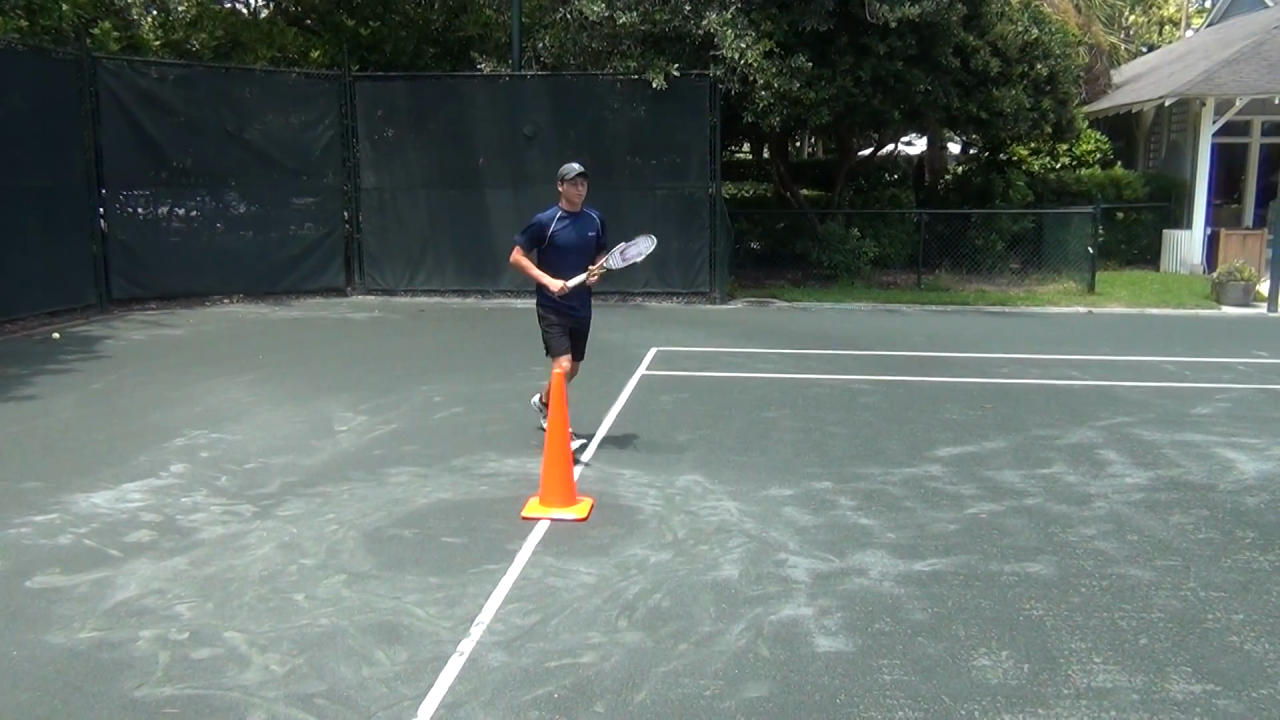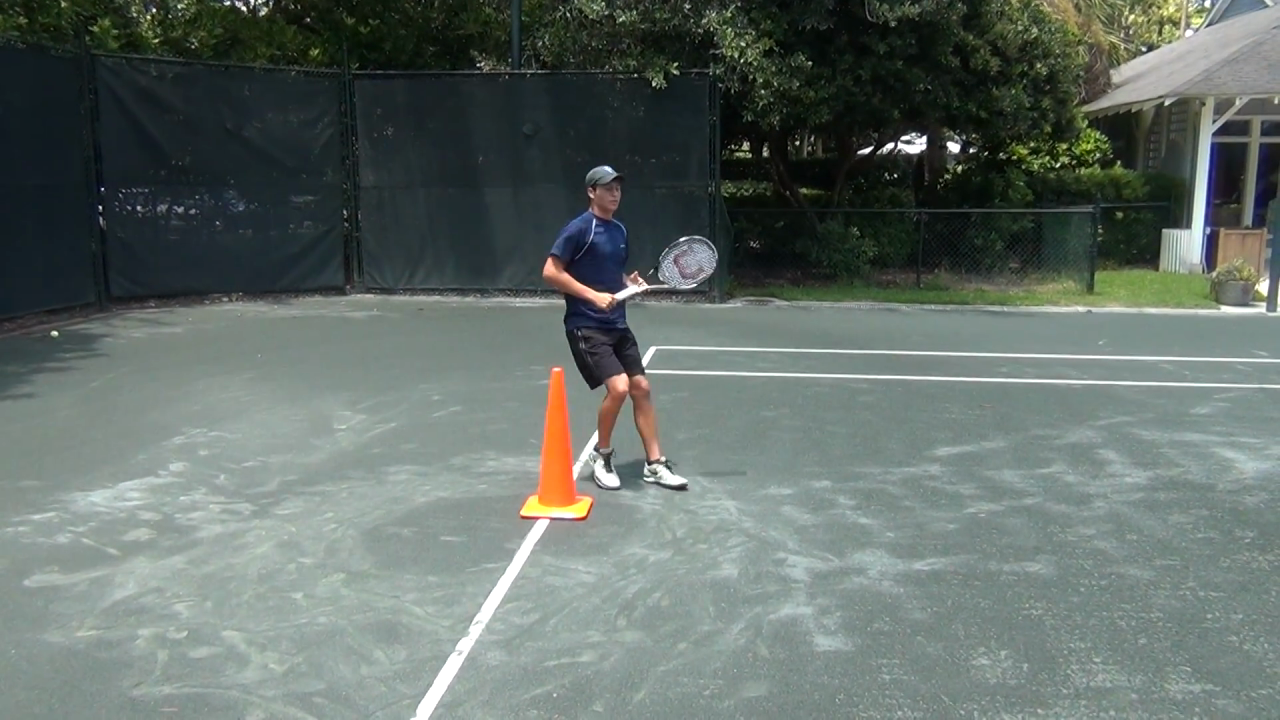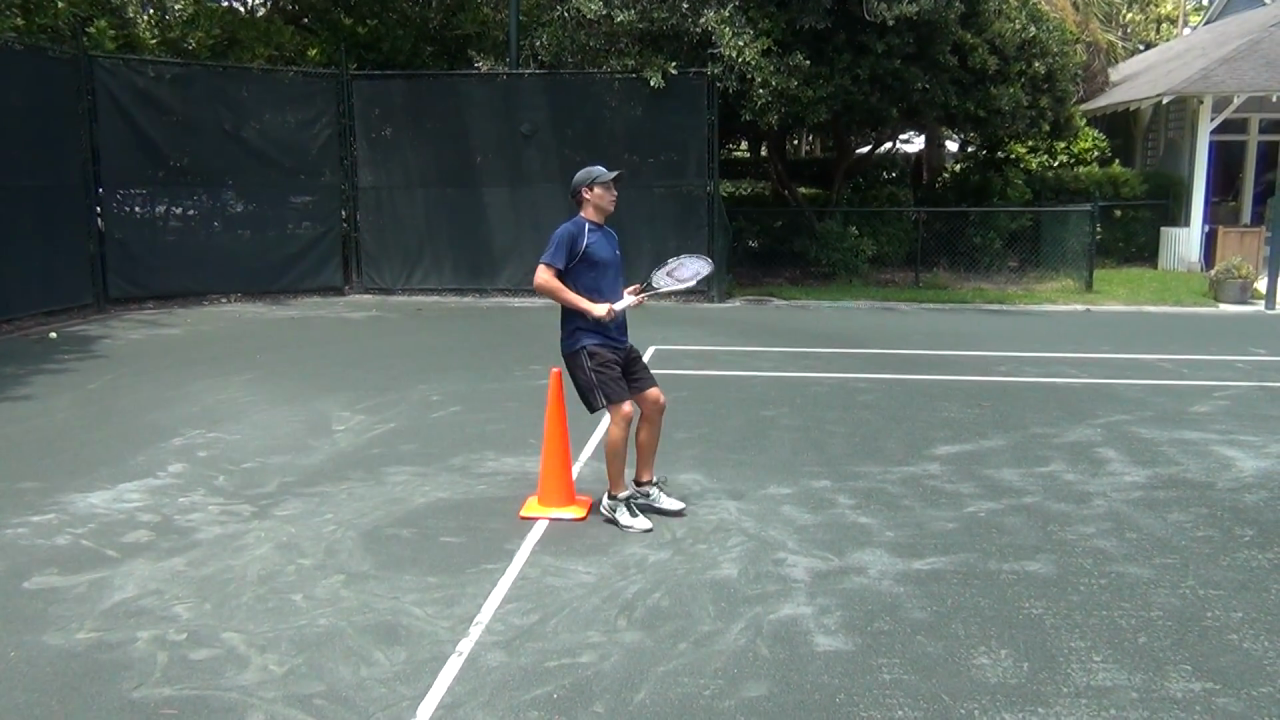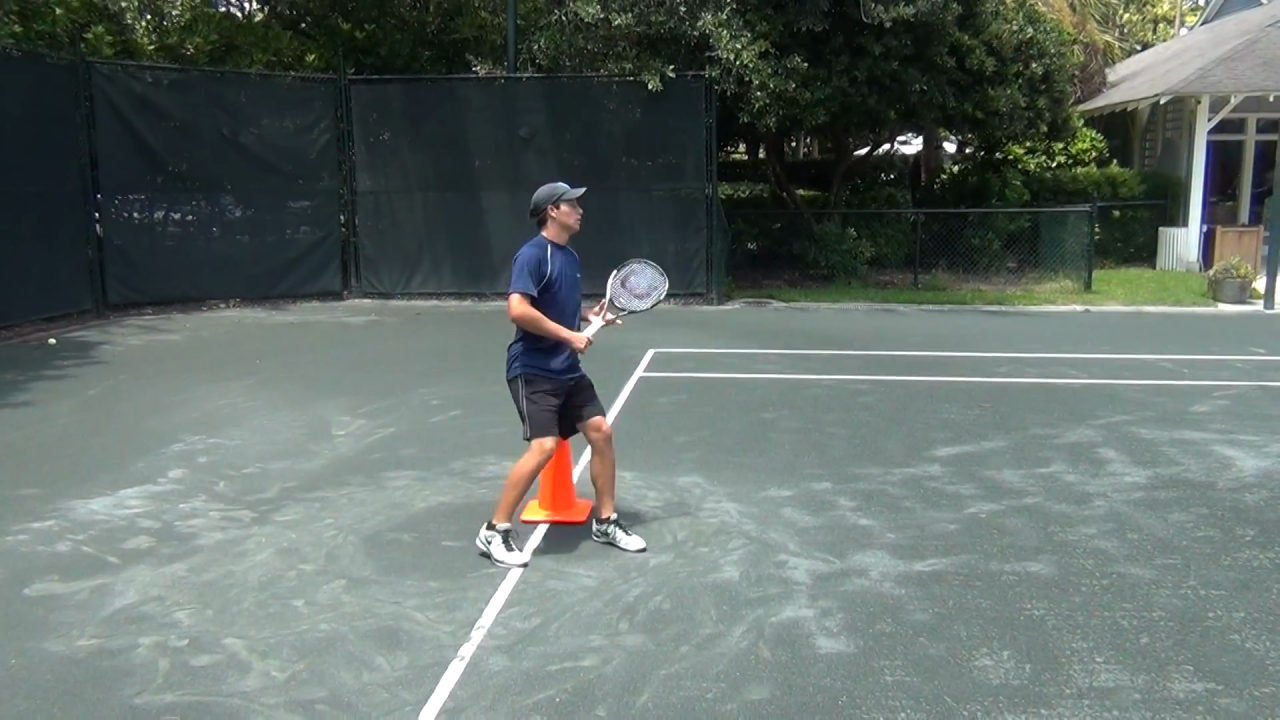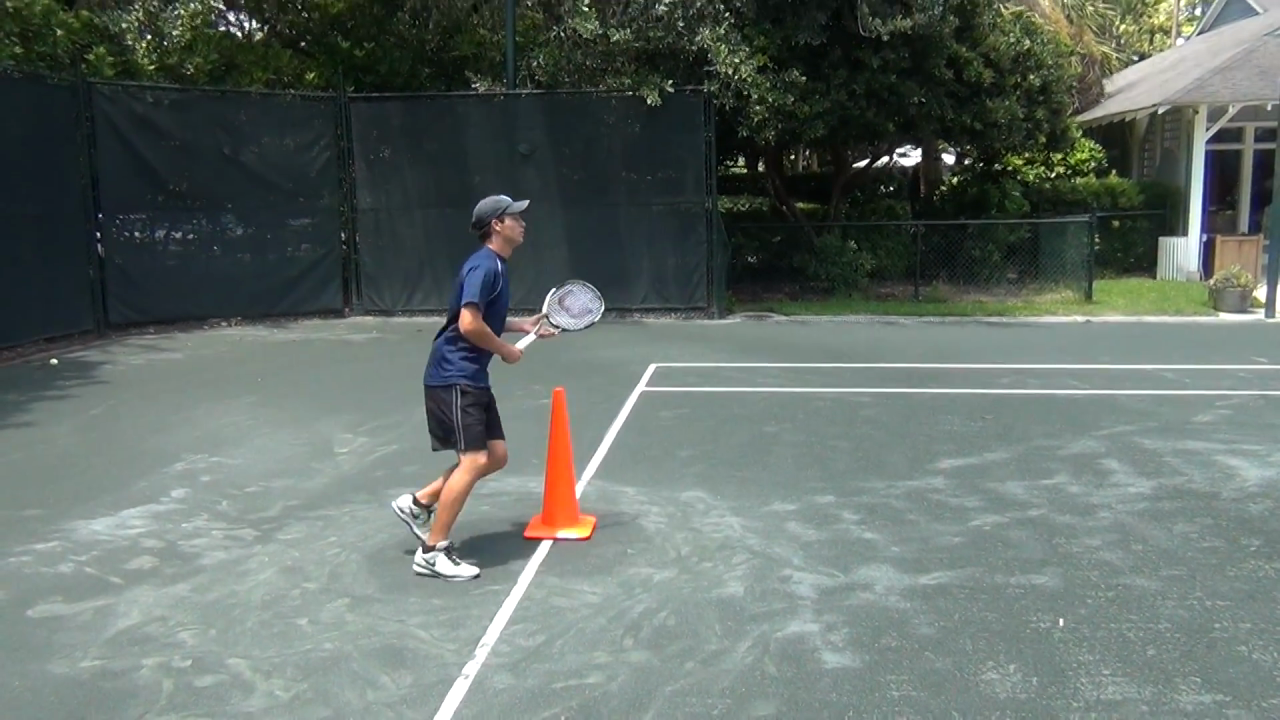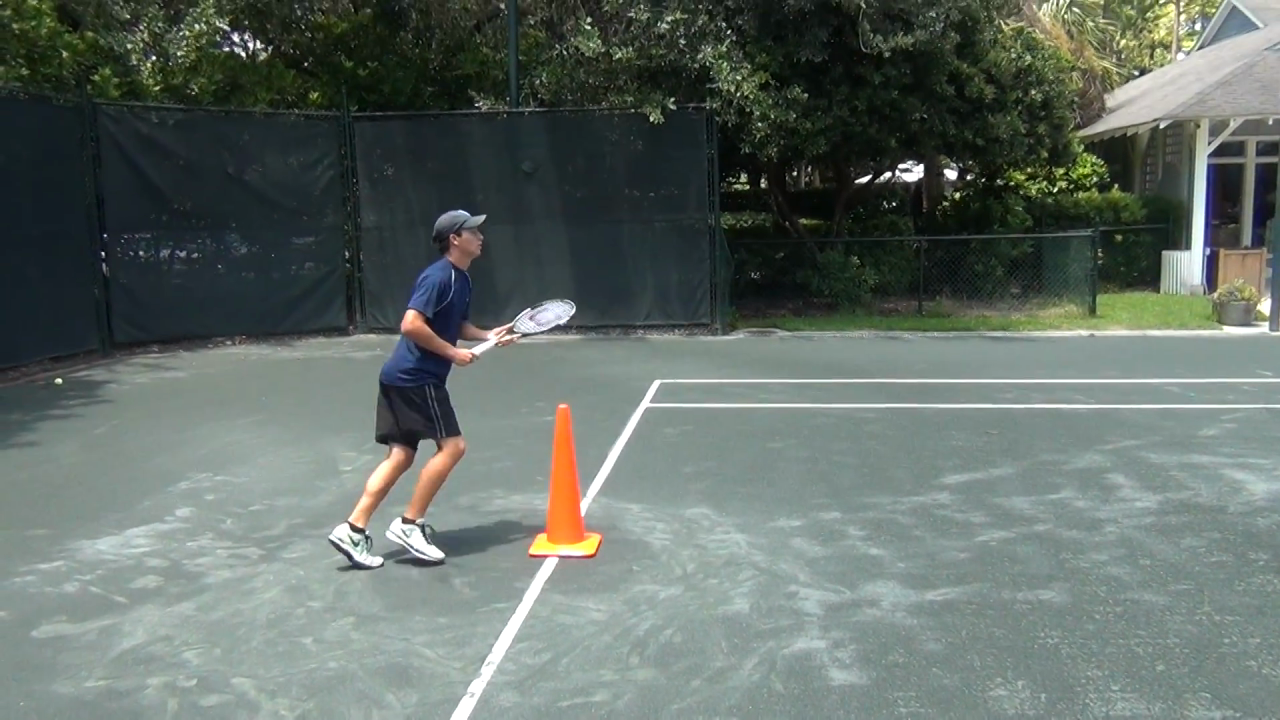
dt=0.3s
person 1, frame 1
left shoulder: (596, 220)
right shoulder: (544, 221)
right elbow: (516, 256)
right wrist: (547, 281)
left hip: (581, 308)
right hip: (552, 307)
left knee: (571, 370)
right knee: (563, 366)
left ankle: (543, 401)
person 1, frame 2
left shoulder: (619, 230)
right shoulder: (578, 229)
right elbow: (550, 272)
left wrist: (628, 281)
right wrist: (593, 295)
left hip: (616, 324)
right hip: (586, 327)
left knee: (642, 388)
right knee: (618, 388)
left ankle: (655, 464)
right ankle: (602, 454)
person 1, frame 3
left shoulder: (609, 234)
right shoulder: (570, 233)
right elbow: (542, 281)
left wrist: (626, 296)
right wrist: (589, 308)
left hip: (617, 339)
right hip: (586, 342)
left knee: (655, 402)
right knee: (622, 412)
left ankle: (645, 484)
right ankle: (616, 498)
person 1, frame 4
left shoulder: (570, 256)
right shoulder: (532, 255)
right elbow: (518, 311)
left wrist: (590, 315)
right wrist: (568, 336)
left hip: (567, 369)
right hip: (533, 369)
left knee: (601, 432)
right knee: (543, 447)
left ankle: (605, 521)
right ankle: (496, 530)
person 1, frame 5
left shoulder: (497, 265)
right shoulder: (484, 267)
right elbow: (469, 325)
left wrist: (526, 325)
right wrist: (506, 351)
left hip: (468, 377)
right hip: (455, 377)
left knee: (496, 455)
right knee: (477, 459)
left ankle: (418, 504)
right ankle: (432, 551)
person 1, frame 6
left shoulder: (462, 279)
right shoulder: (438, 276)
left elbow: (457, 326)
right elbow: (411, 326)
left wrist: (489, 335)
right wrist: (454, 354)
left hip: (402, 377)
right hip: (416, 377)
left knee: (401, 457)
right knee: (452, 447)
left ankle: (352, 531)
right ankle: (409, 523)
